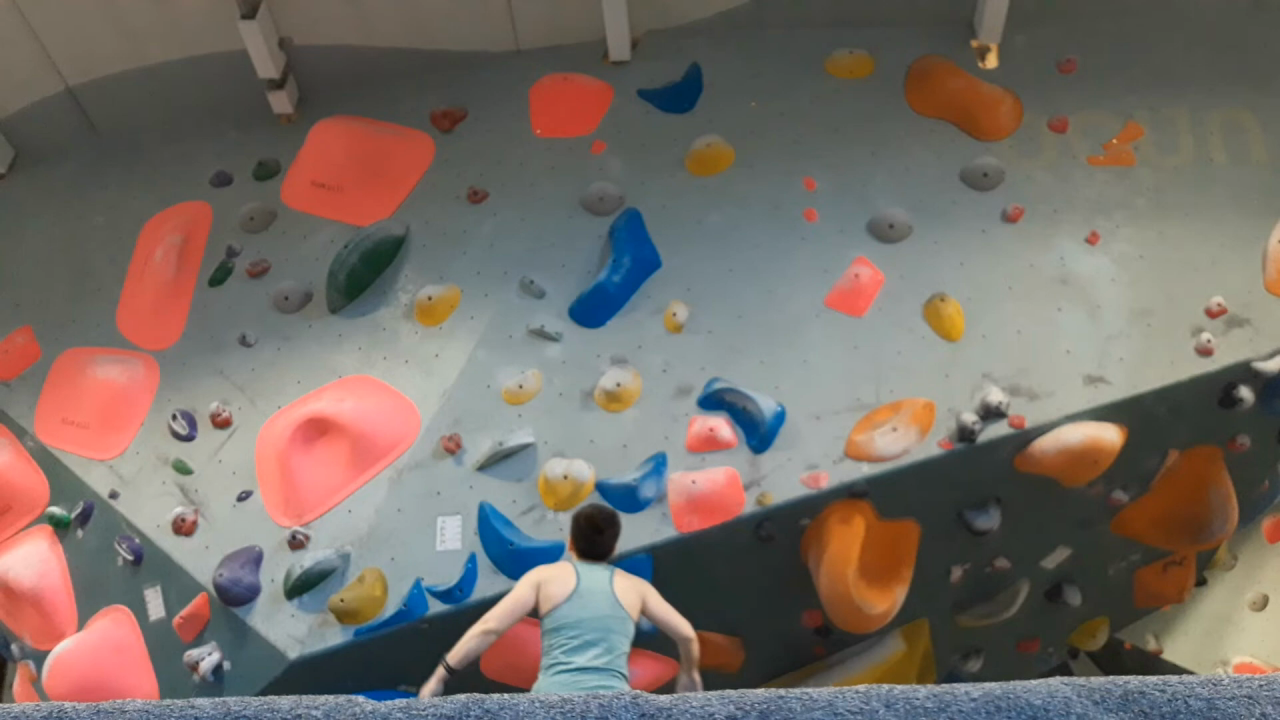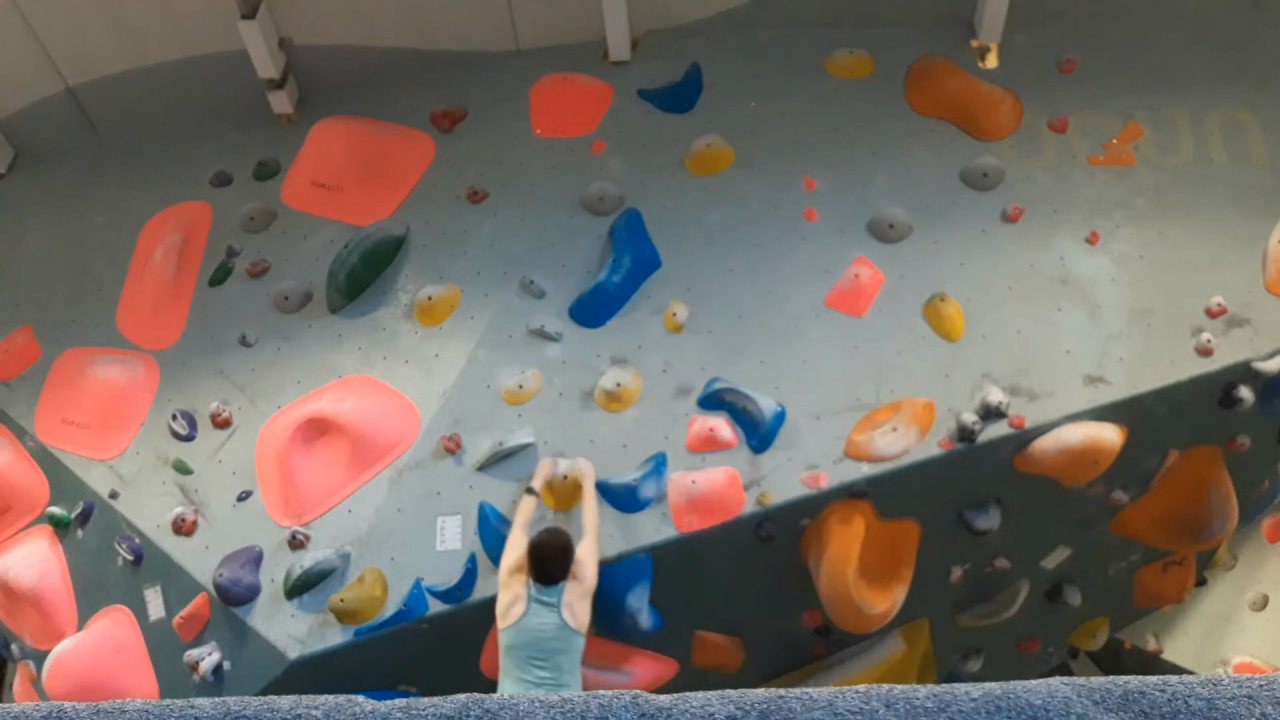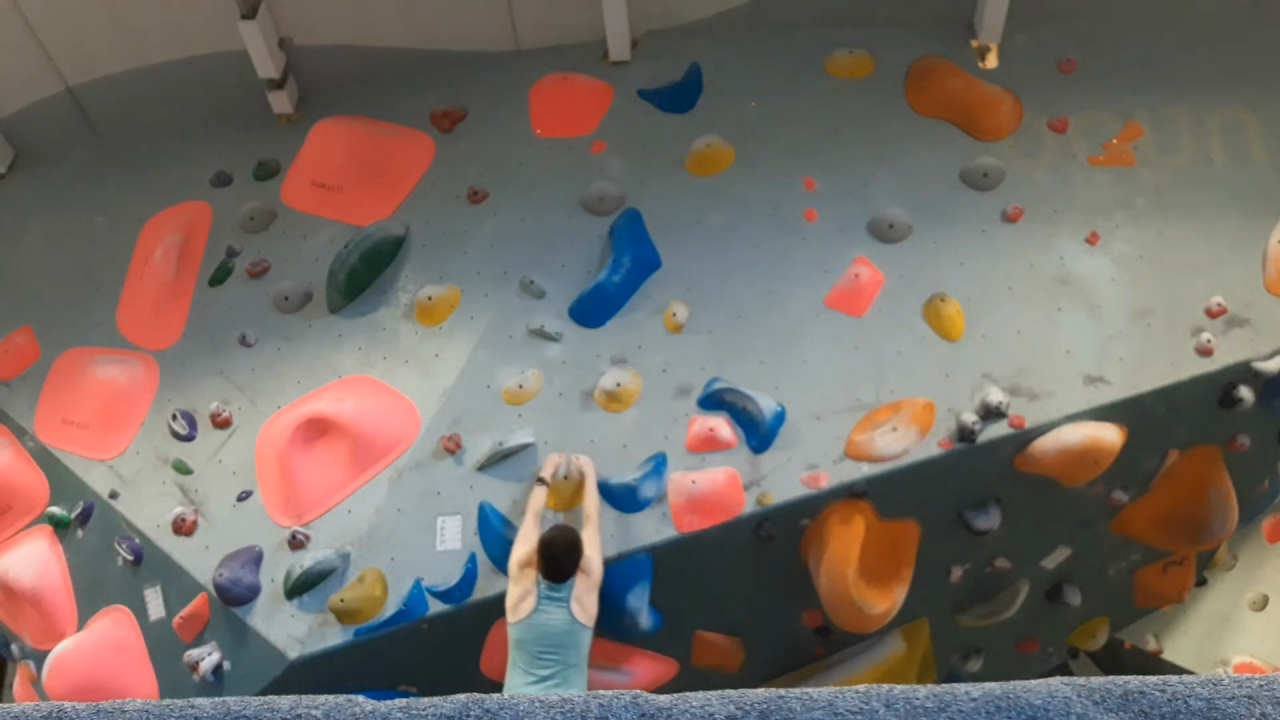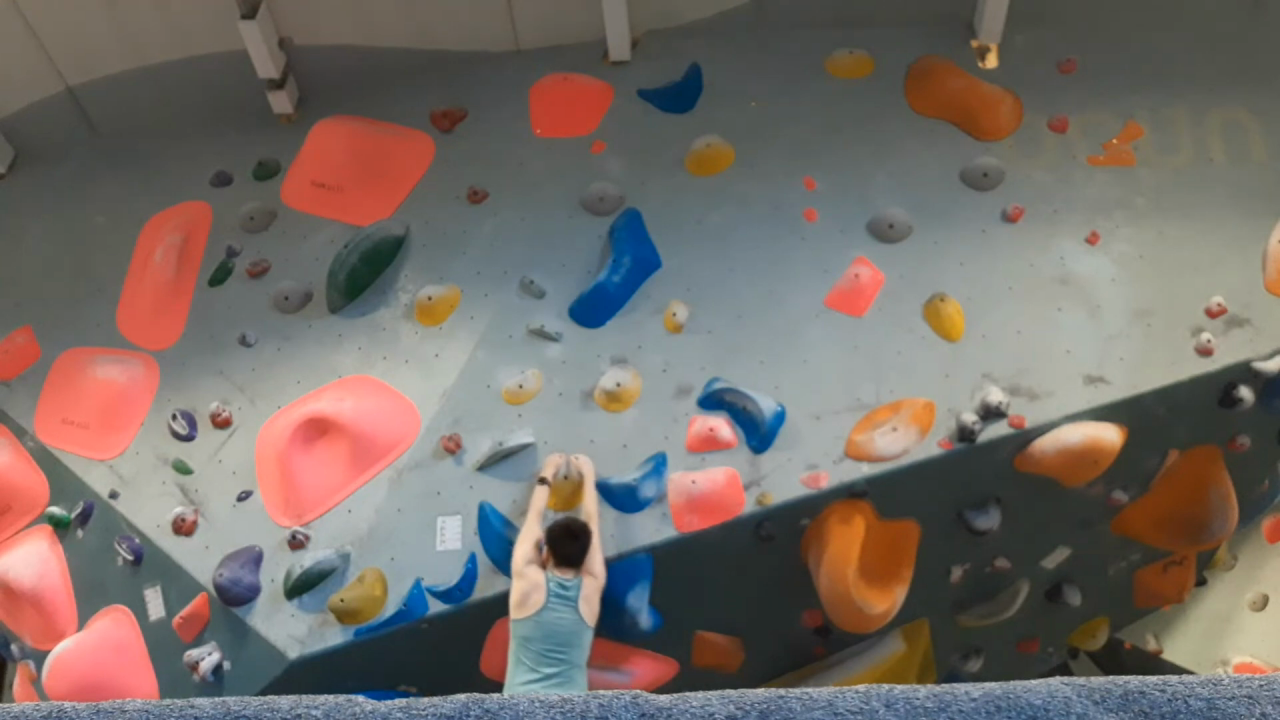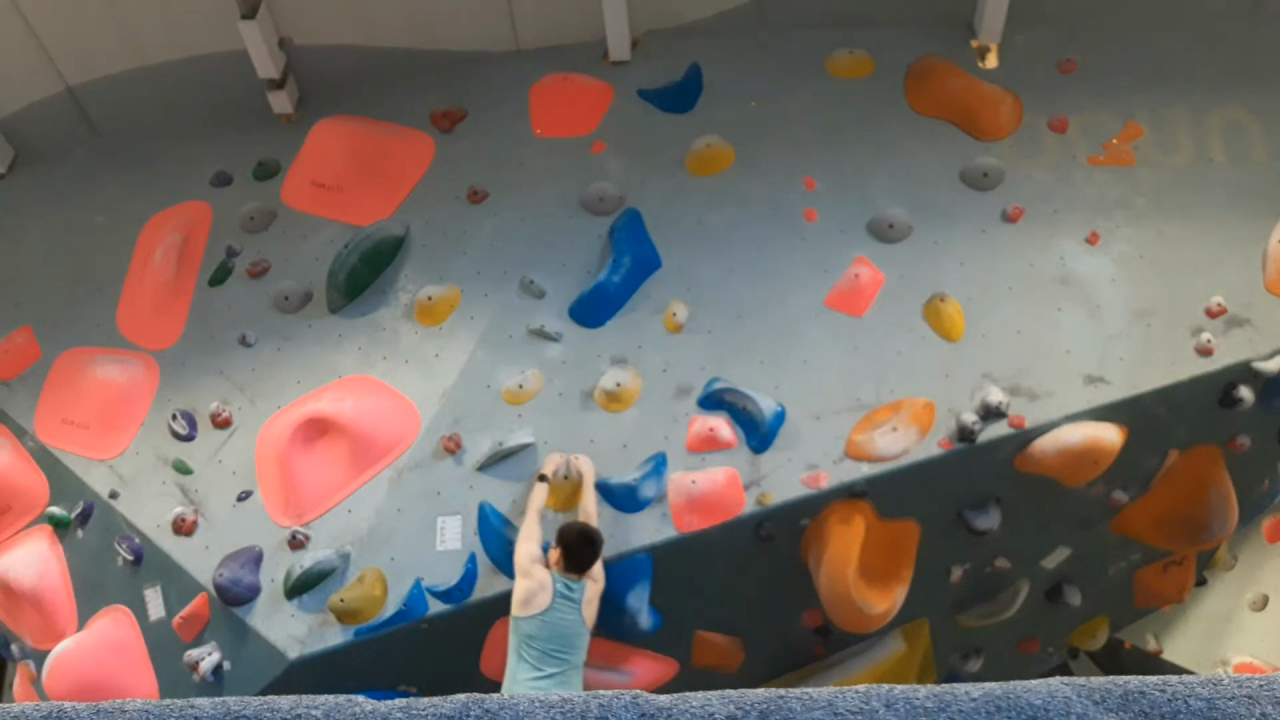
dt=1s
person 1, frame 1
left shoulder: (546, 577)
right shoulder: (634, 587)
left elbow: (490, 627)
right elbow: (687, 635)
left wrist: (442, 672)
right wrist: (689, 671)
person 1, frame 2
left shoulder: (512, 589)
right shoulder: (578, 593)
left elbow: (519, 527)
right elbow: (590, 533)
left wrist: (537, 482)
right wrist: (588, 482)
person 1, frame 3
left shoulder: (522, 584)
right shoulder: (585, 589)
left elbow: (532, 518)
right elbow: (591, 522)
left wrist: (546, 475)
right wrist: (589, 474)
person 1, frame 4
left shoulder: (527, 580)
right shoulder: (592, 588)
left elbow: (533, 518)
right elbow: (591, 523)
left wrist: (546, 475)
right wrist: (588, 475)
person 1, frame 5
left shoulder: (532, 579)
right shoulder: (592, 591)
left elbow: (533, 515)
right elbow: (590, 526)
left wrist: (546, 474)
right wrist: (587, 477)
